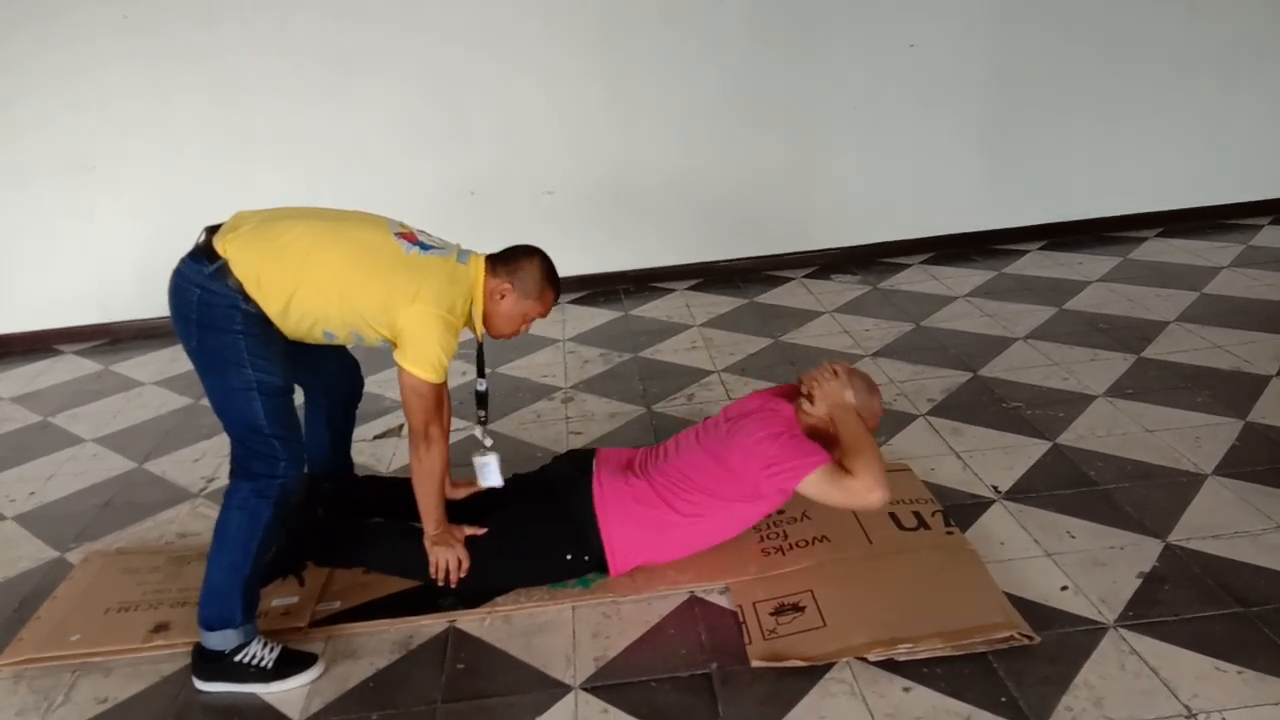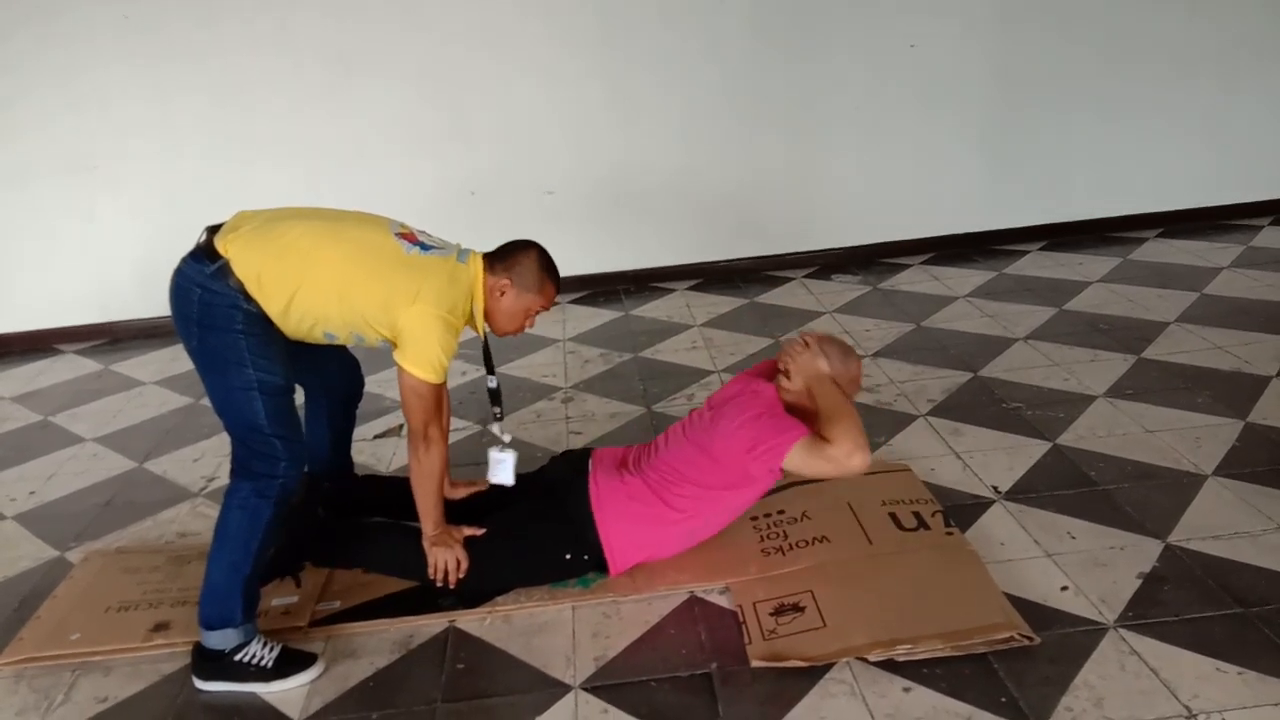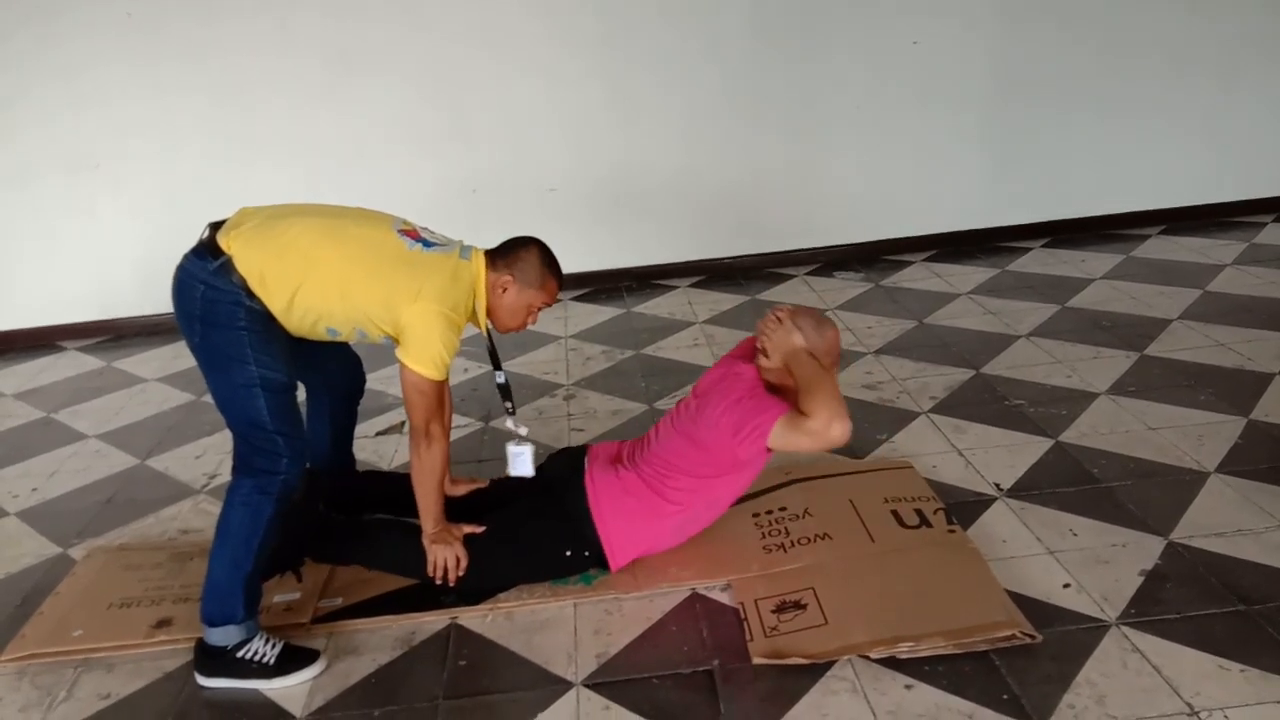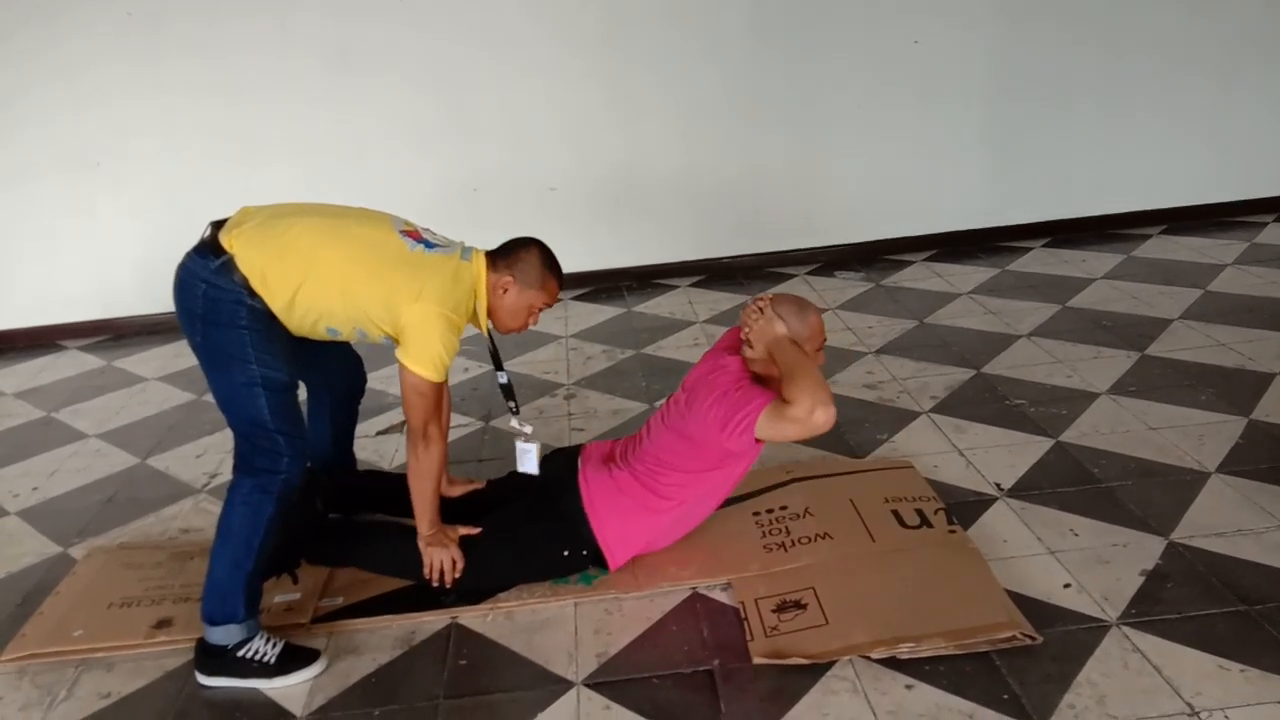
dt=0.1s
person 1, frame 1
left shoulder: (777, 402)
right shoulder: (783, 444)
left elbow: (814, 391)
right elbow: (870, 490)
left wrist: (833, 396)
right wrist: (846, 411)
left hip: (590, 479)
right hip: (588, 535)
left knee: (457, 514)
left ankle: (327, 501)
right ankle: (309, 539)
person 1, frame 2
left shoulder: (759, 383)
right shoulder: (765, 425)
left elbow: (789, 364)
right elbow: (852, 455)
right wrist: (822, 381)
left hip: (586, 477)
right hip: (585, 531)
left knee: (456, 513)
left ankle: (326, 499)
right ankle: (307, 537)
person 1, frame 3
left shoulder: (744, 361)
right shoulder: (751, 407)
left elbow: (772, 340)
right elbow: (833, 428)
right wrist: (797, 355)
left hip: (581, 474)
right hip: (585, 530)
left knee: (456, 508)
left ankle: (323, 497)
right ankle: (304, 535)
person 1, frame 4
left shoulder: (732, 352)
right shoulder: (738, 400)
left elbow: (756, 333)
right elbow: (818, 413)
right wrist: (780, 341)
left hip: (577, 473)
right hip: (580, 530)
left knee: (452, 509)
left ankle: (322, 497)
right ankle: (303, 537)
person 2, frame 1
left shoulder: (453, 271)
right shoulder: (435, 308)
left elbow: (433, 393)
right elbow: (425, 433)
left wrist: (441, 485)
right wrist: (435, 530)
left hip: (246, 264)
right hip: (218, 296)
left knee: (337, 383)
right knee: (273, 464)
right ankle: (224, 645)
person 2, frame 2
left shoulder: (453, 272)
right shoulder: (435, 308)
left elbow: (433, 393)
right elbow: (425, 433)
left wrist: (441, 484)
right wrist: (434, 531)
left hip: (246, 266)
right hip: (220, 296)
left knee: (337, 383)
right knee: (274, 463)
right ankle: (224, 644)
person 2, frame 3
left shoulder: (456, 268)
right shoulder: (438, 305)
left elbow: (436, 388)
right elbow: (425, 431)
left wrist: (443, 480)
right wrist: (433, 529)
left hip: (251, 261)
right hip: (222, 293)
left knee: (339, 380)
right knee: (276, 460)
right ankle: (226, 640)
person 2, frame 4
left shoulder: (456, 270)
right shoulder: (438, 306)
left elbow: (435, 389)
right elbow: (424, 433)
left wrist: (441, 482)
right wrist: (429, 532)
left hip: (249, 262)
right hip: (225, 291)
left knee: (340, 379)
right knee: (277, 459)
right ankle: (227, 639)
